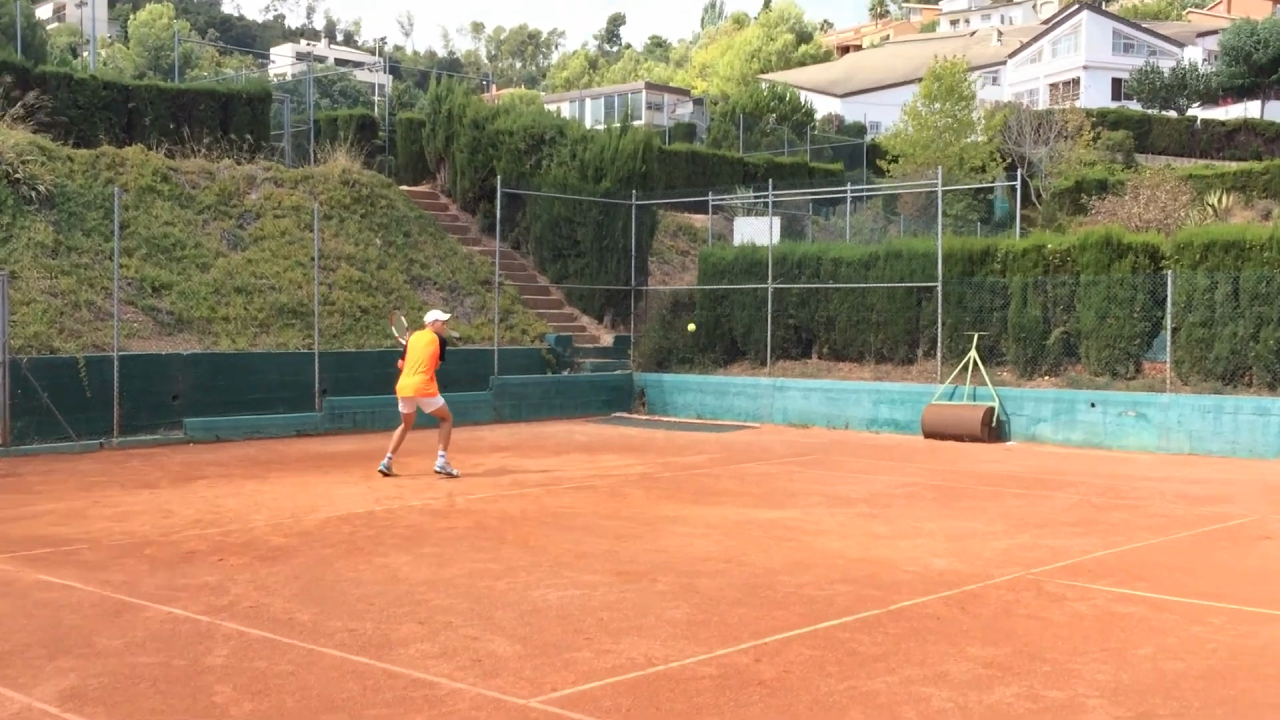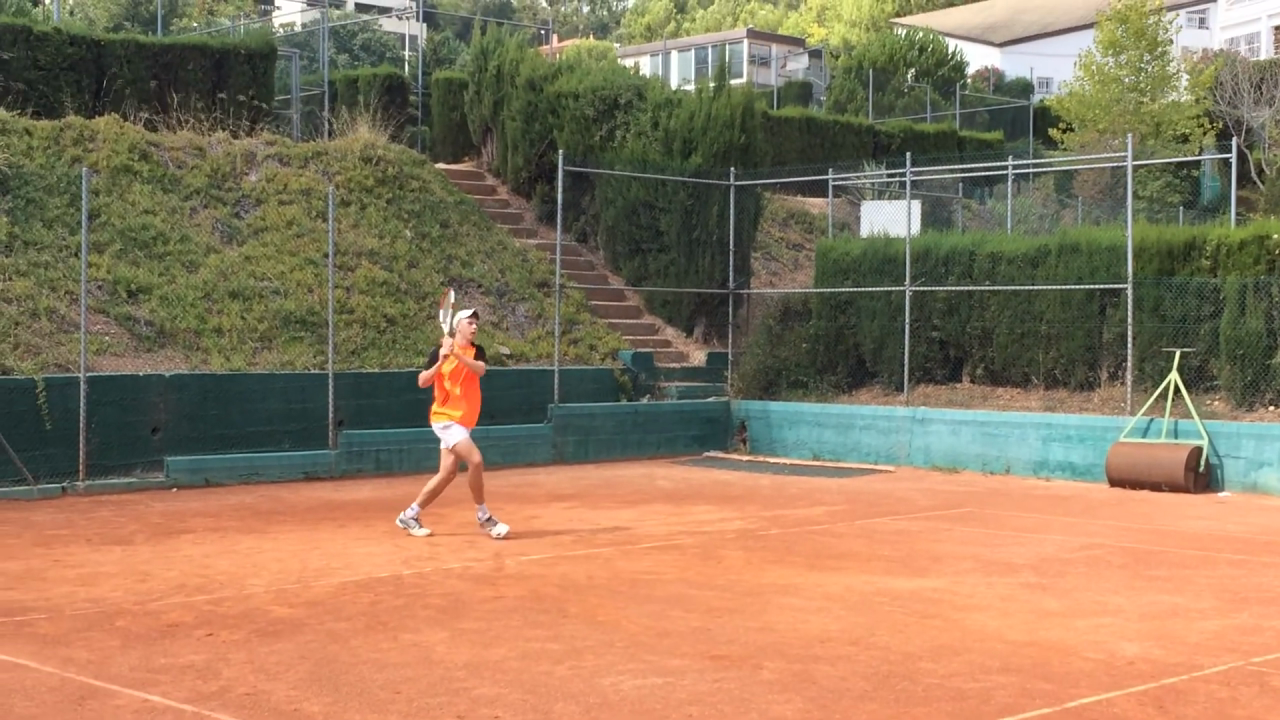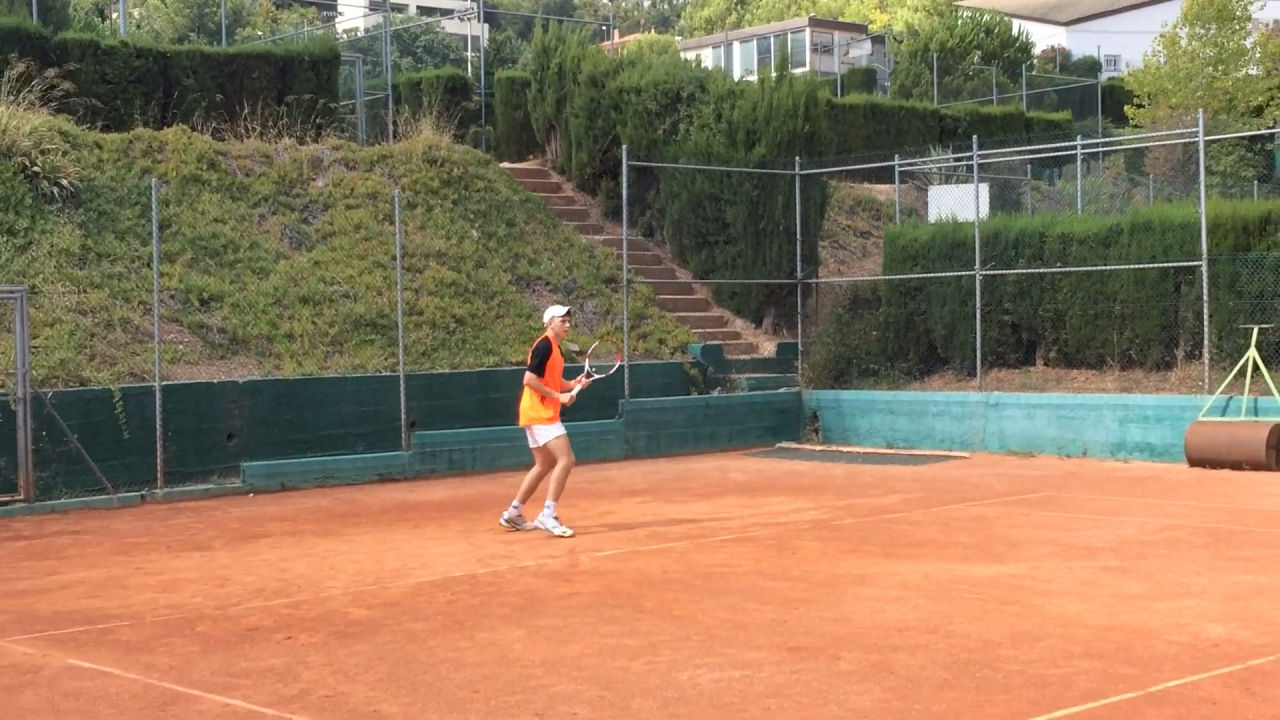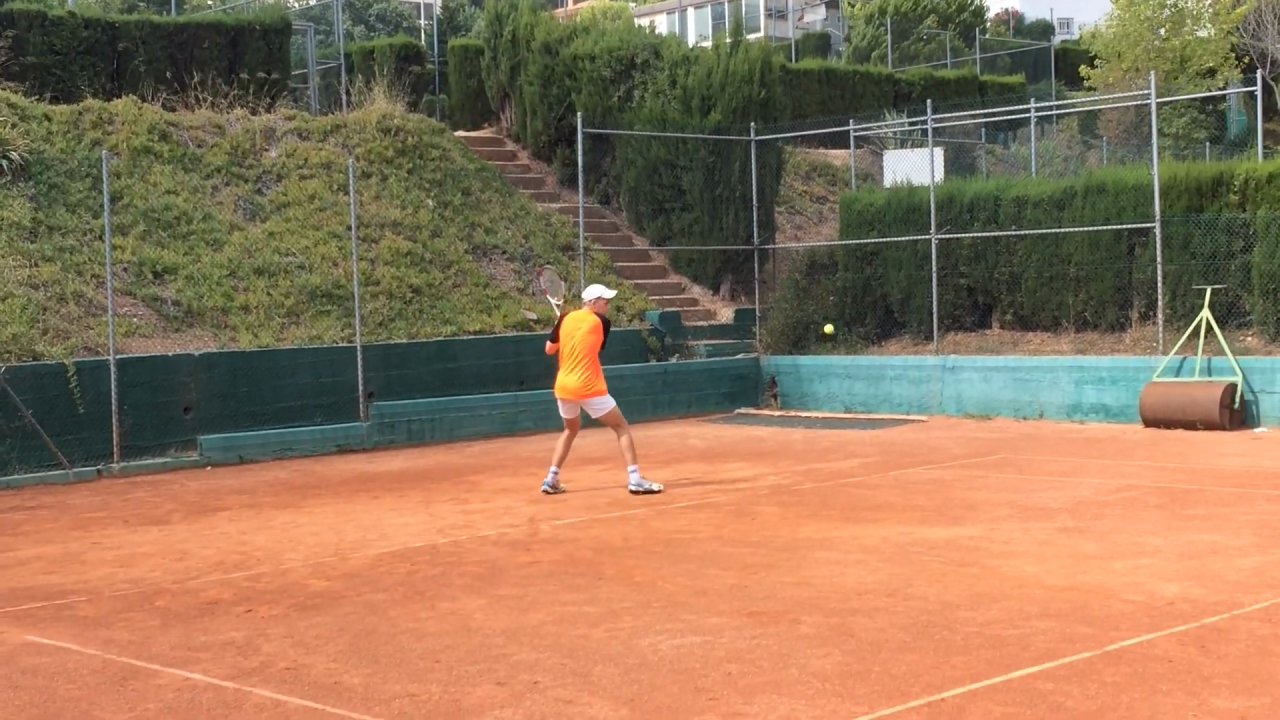
dt=1s
person 1, frame 1
left shoulder: (413, 337)
left elbow: (401, 364)
right elbow: (435, 365)
left hip: (403, 387)
right hip: (424, 388)
left knee: (406, 424)
right knee: (446, 419)
person 1, frame 2
left shoulder: (477, 351)
right shoulder: (440, 353)
left elbow: (480, 370)
right elbow: (423, 382)
left wrist: (458, 354)
right wrist: (440, 361)
left hip: (463, 420)
right hip: (446, 418)
left knee: (447, 473)
right knee: (476, 461)
left ankle: (409, 515)
right ankle: (484, 516)
person 1, frame 3
left shoulder: (554, 347)
right shoulder: (544, 346)
right elbow: (529, 380)
left wrist: (572, 384)
right wrist: (558, 397)
left hip: (543, 414)
right hip: (540, 414)
left knee: (543, 465)
right knee: (566, 460)
left ankle: (513, 514)
right ankle: (548, 515)
person 1, frame 4
left shoulder: (565, 318)
right shoulder: (603, 323)
left elbow: (549, 349)
left hip: (563, 387)
right hip: (589, 388)
left knee: (571, 430)
right knee: (622, 428)
left ankle: (551, 479)
right ankle: (635, 479)
